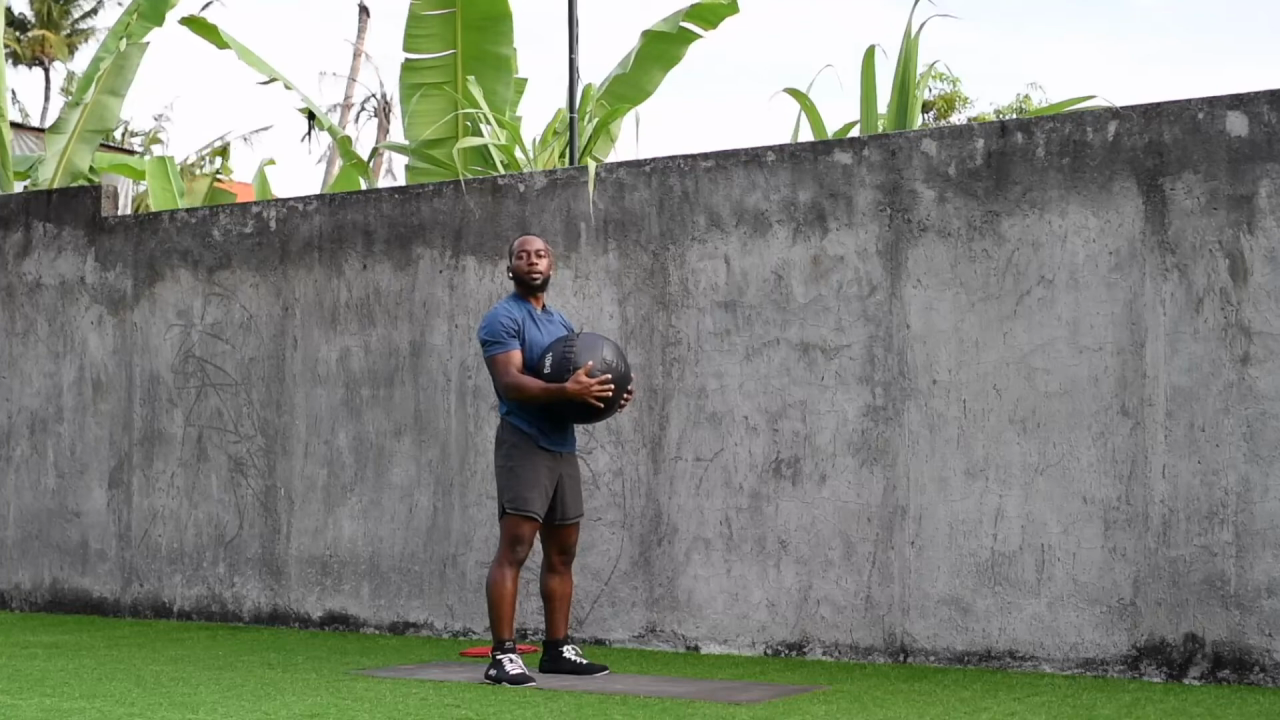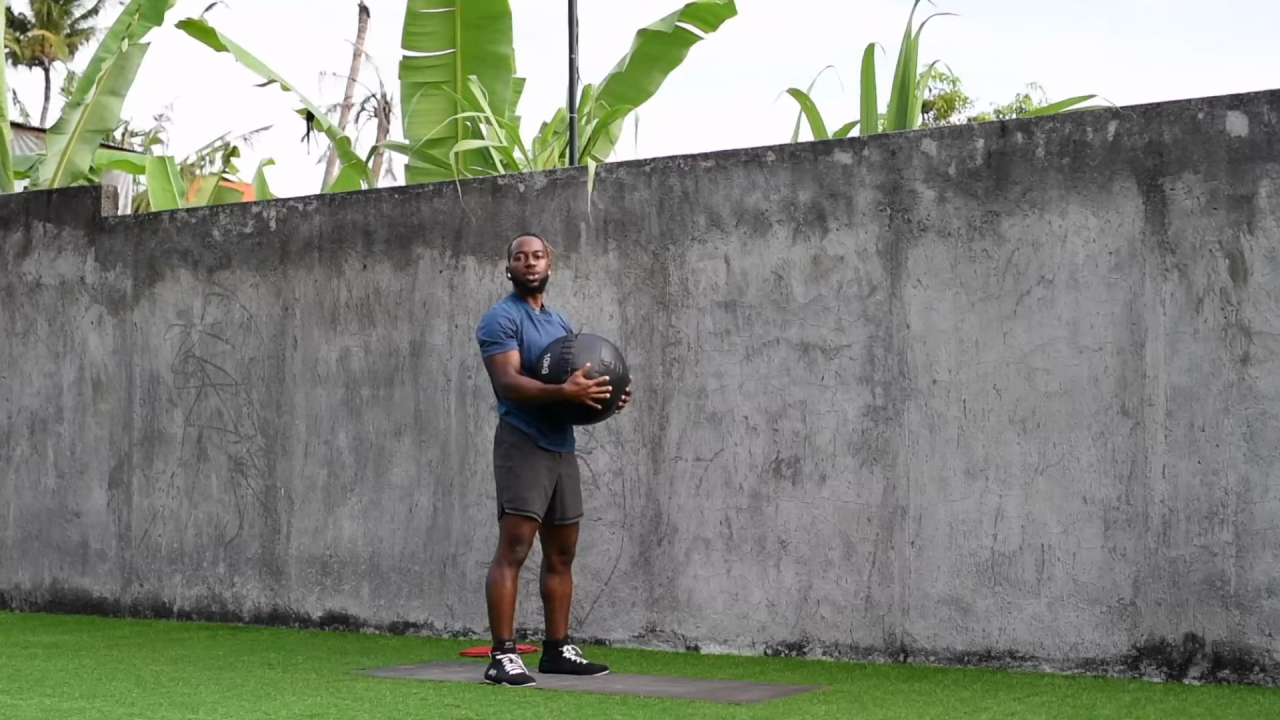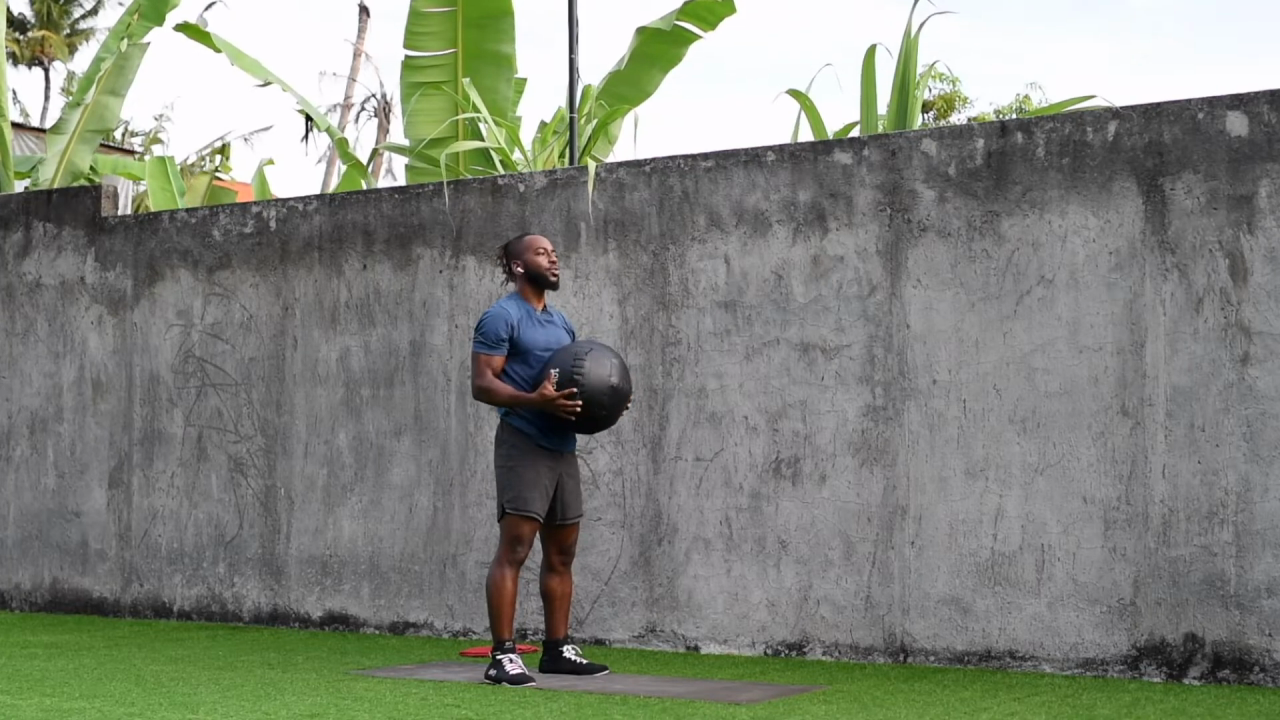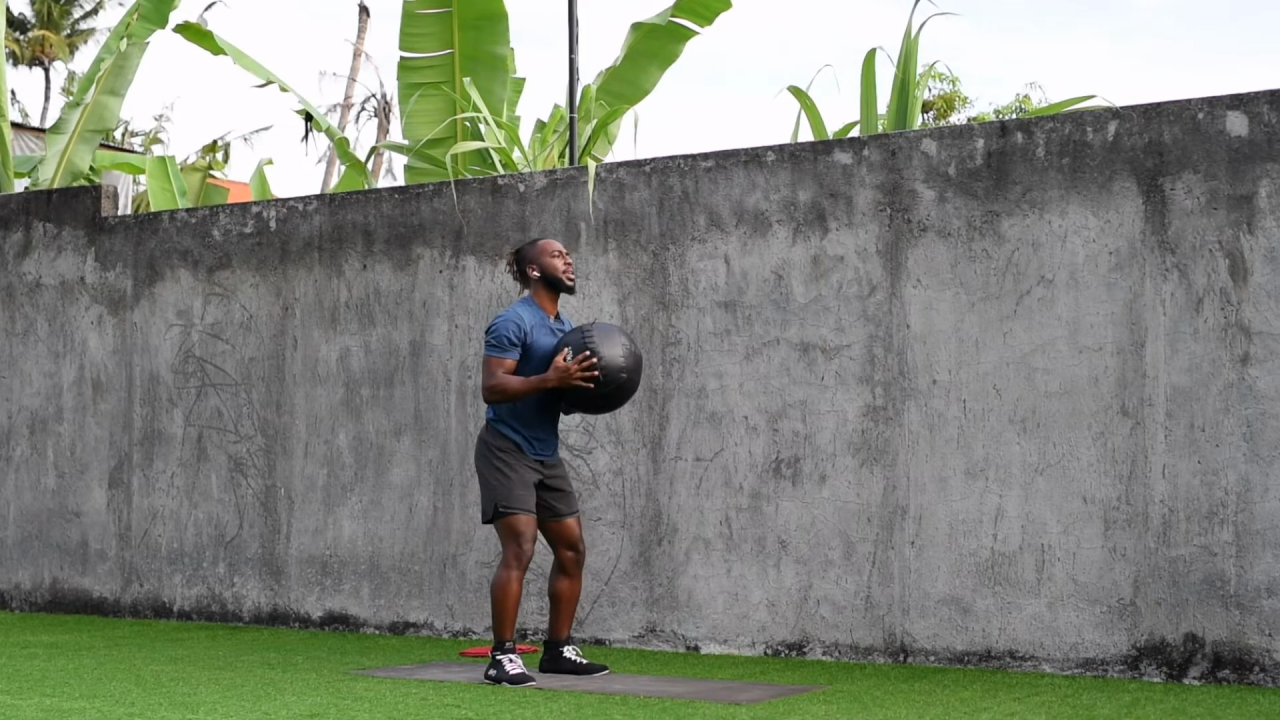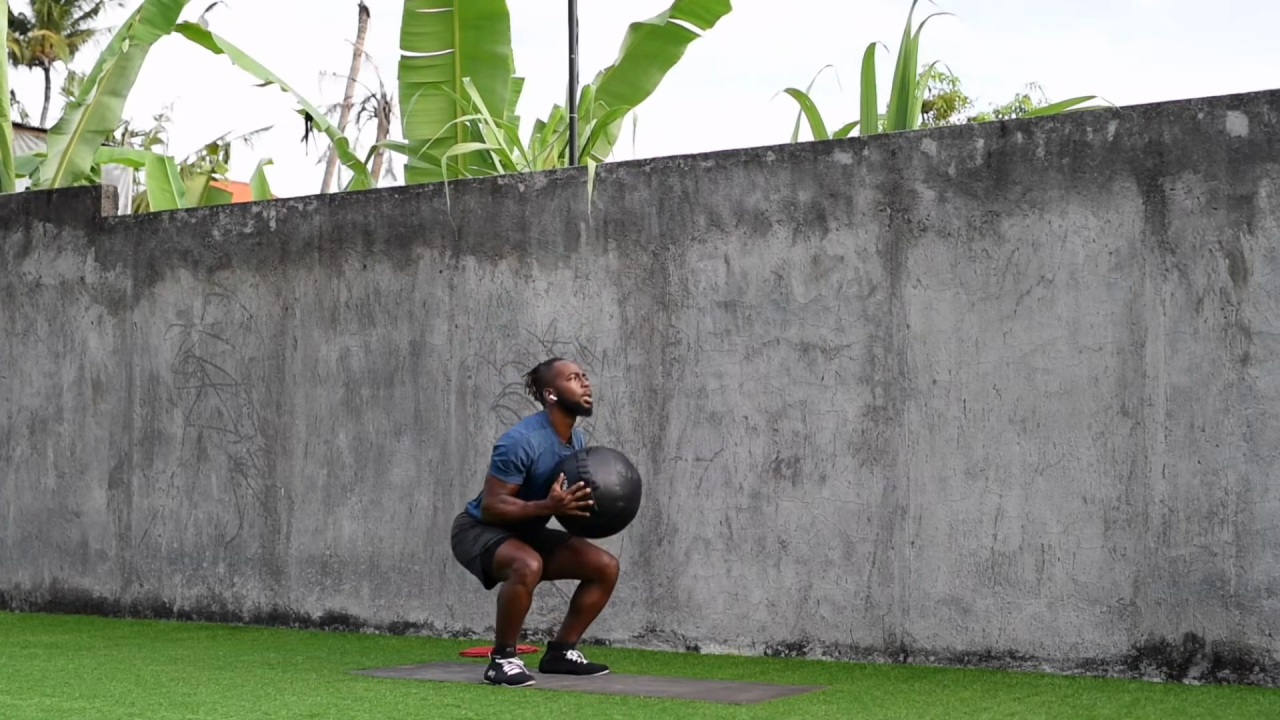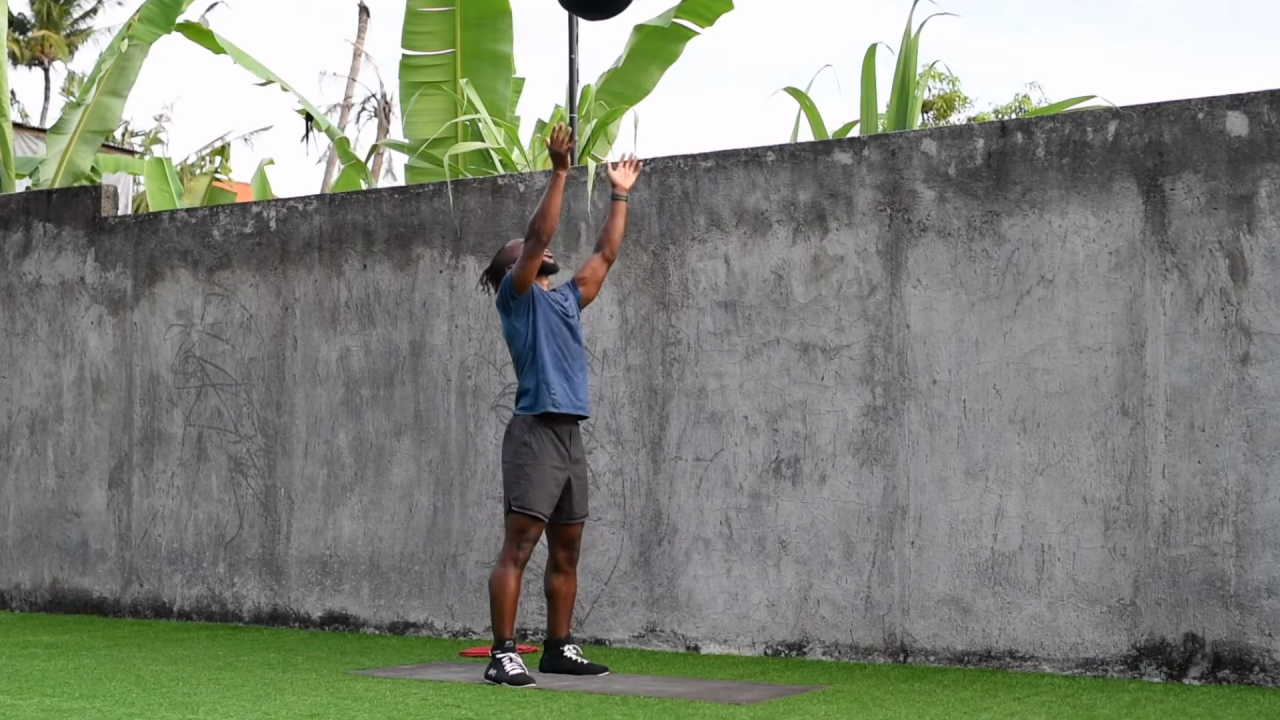
dt=0.7s
person 1, frame 1
left shoulder: (561, 321)
right shoulder: (503, 318)
right elbow: (510, 381)
left wrist: (604, 394)
right wrist: (566, 390)
left hip: (563, 446)
right hip: (524, 444)
left knee: (561, 553)
right knee: (513, 549)
left ankle: (558, 649)
right ankle: (502, 655)
person 1, frame 2
left shoulder: (560, 321)
right shoulder: (501, 318)
right elbow: (508, 382)
left wrist: (600, 395)
right wrist: (562, 391)
left hip: (563, 445)
right hip: (523, 444)
left knee: (561, 553)
right knee: (513, 549)
left ankle: (558, 648)
right ankle: (502, 655)
person 1, frame 3
left shoulder: (561, 321)
right shoulder: (501, 317)
right elbow: (482, 384)
right wrist: (533, 400)
left hip: (562, 446)
right hip: (524, 443)
left knee: (561, 553)
right knee: (513, 549)
left ankle: (557, 648)
right ankle: (502, 655)
person 1, frame 4
left shoulder: (566, 326)
right shoulder: (513, 320)
right elbow: (492, 386)
left wrist: (584, 383)
right wrist: (551, 378)
left hip: (546, 453)
right hip: (507, 449)
left knee: (572, 551)
right knee: (519, 551)
left ankle: (558, 649)
right ankle: (502, 656)
person 1, frame 5
left shoulder: (577, 441)
right shoulder: (521, 440)
left elbow: (575, 501)
right elbow: (492, 505)
left wrist: (590, 503)
right wrist: (550, 506)
left hip: (524, 532)
right hip: (479, 530)
left knee: (605, 567)
right knee: (527, 566)
left ankle: (561, 650)
right ankle: (503, 657)
person 1, frame 6
left shoulder: (566, 299)
right shoulder: (517, 297)
left elbow: (607, 252)
right elbow: (539, 234)
left wrist: (621, 194)
right wrist: (560, 169)
left hip: (570, 435)
right hip: (535, 432)
left knee: (565, 554)
right knee: (518, 549)
left ankle: (558, 648)
right ankle: (503, 654)
